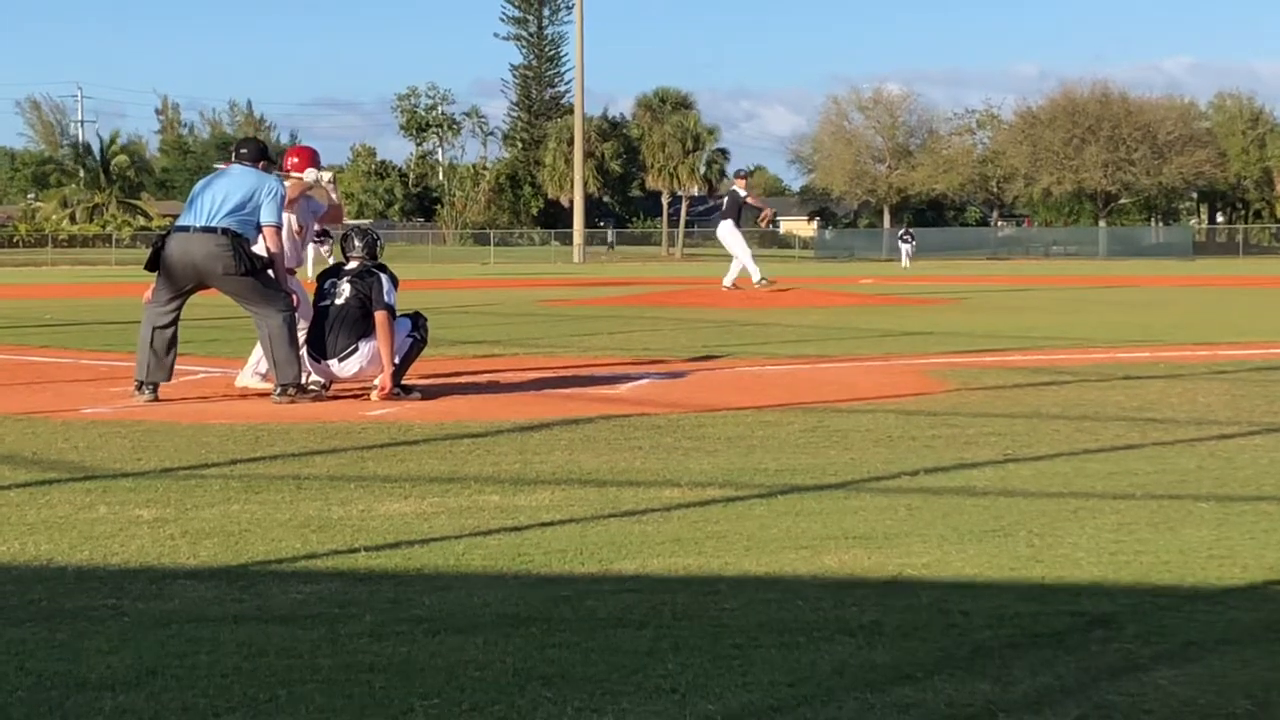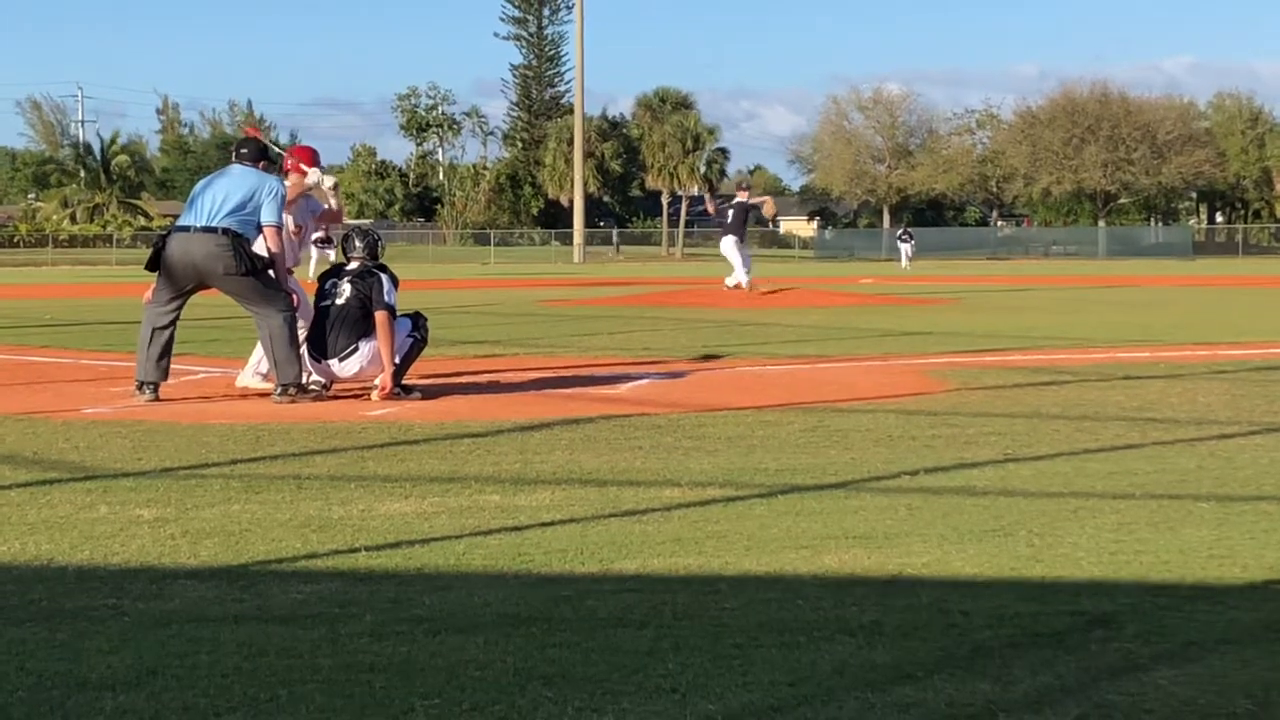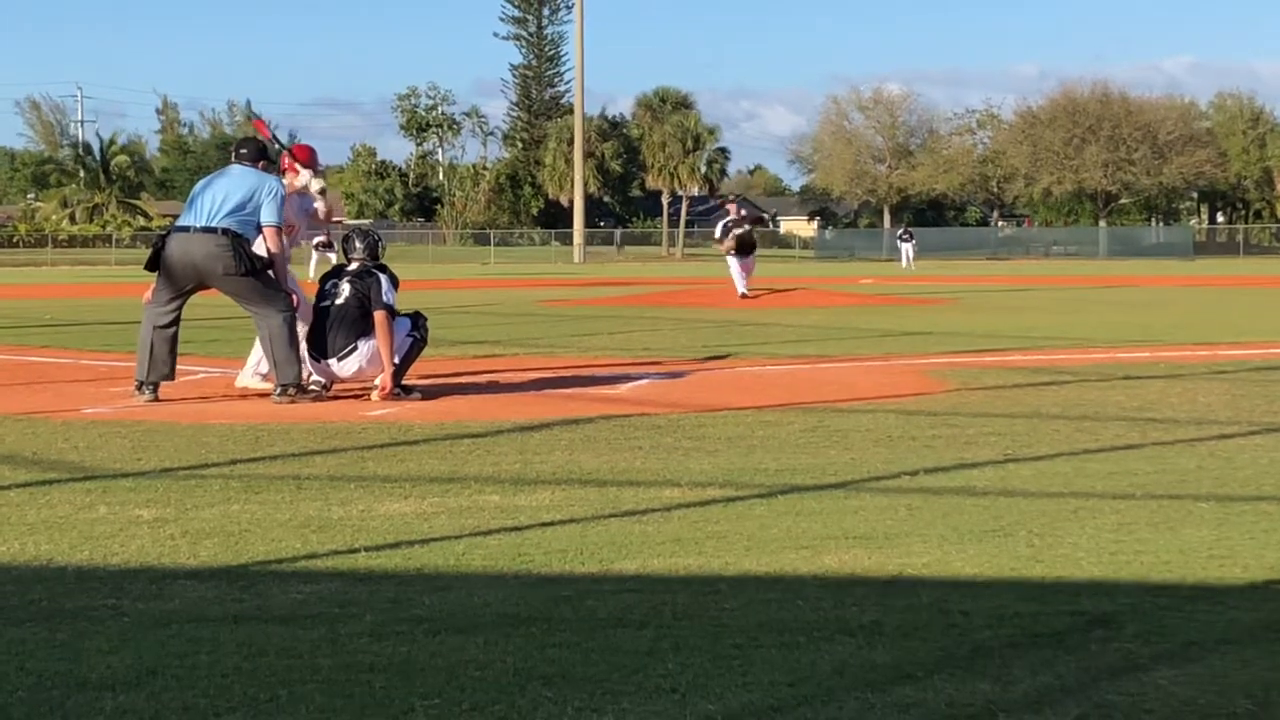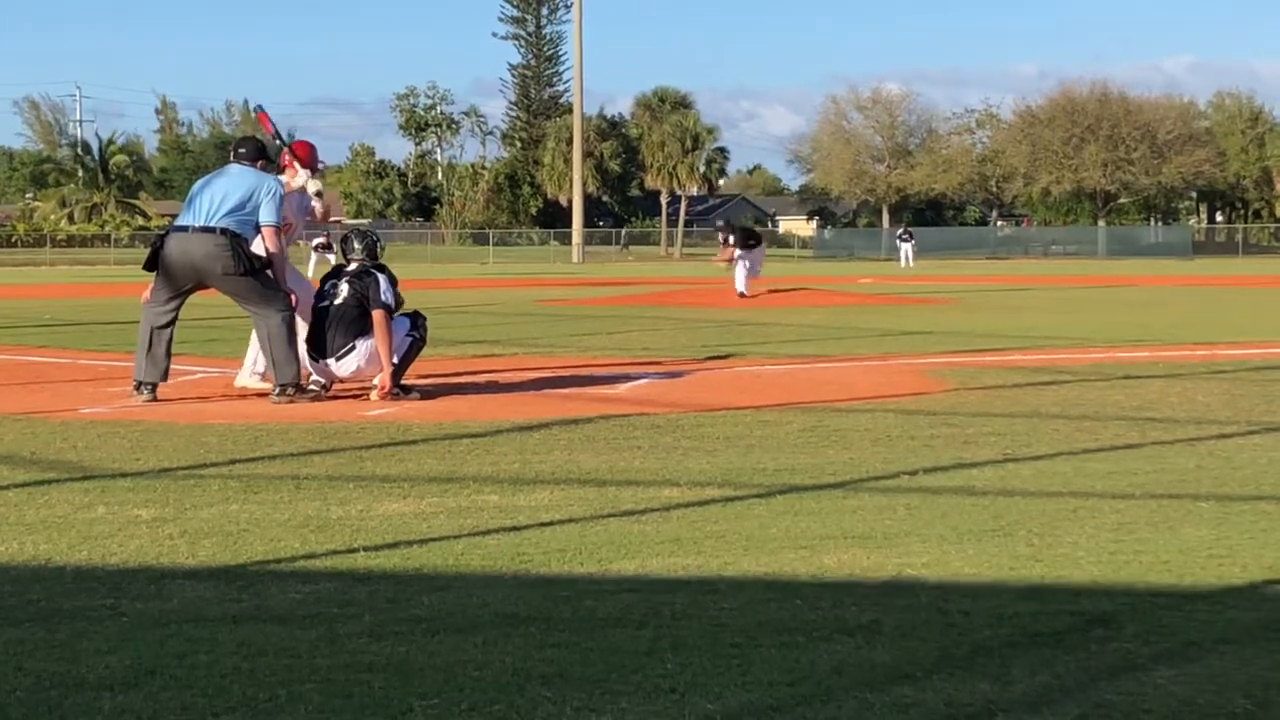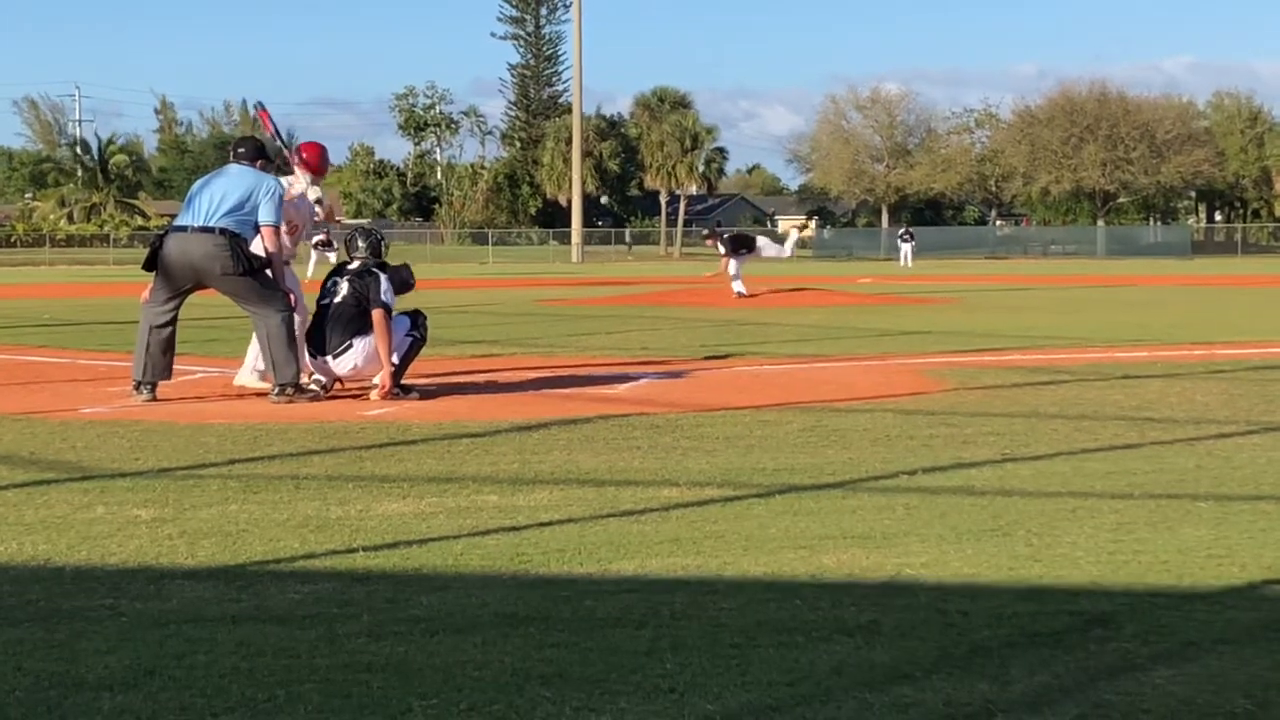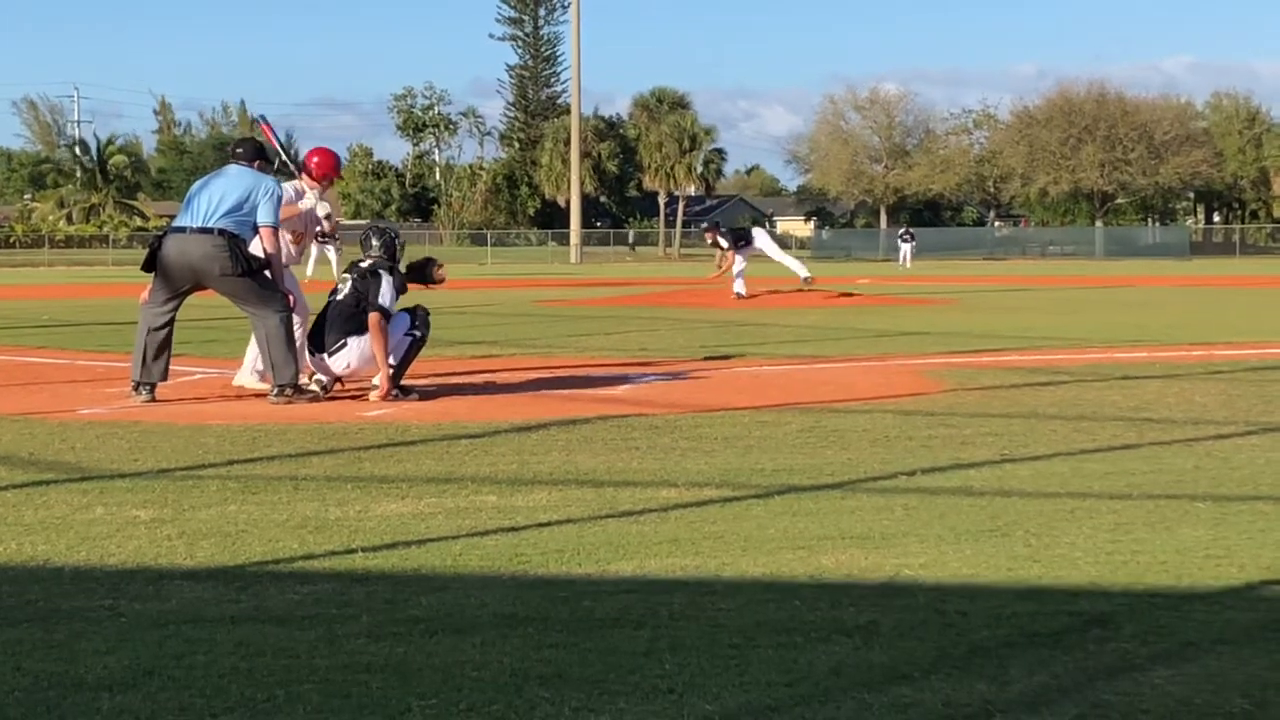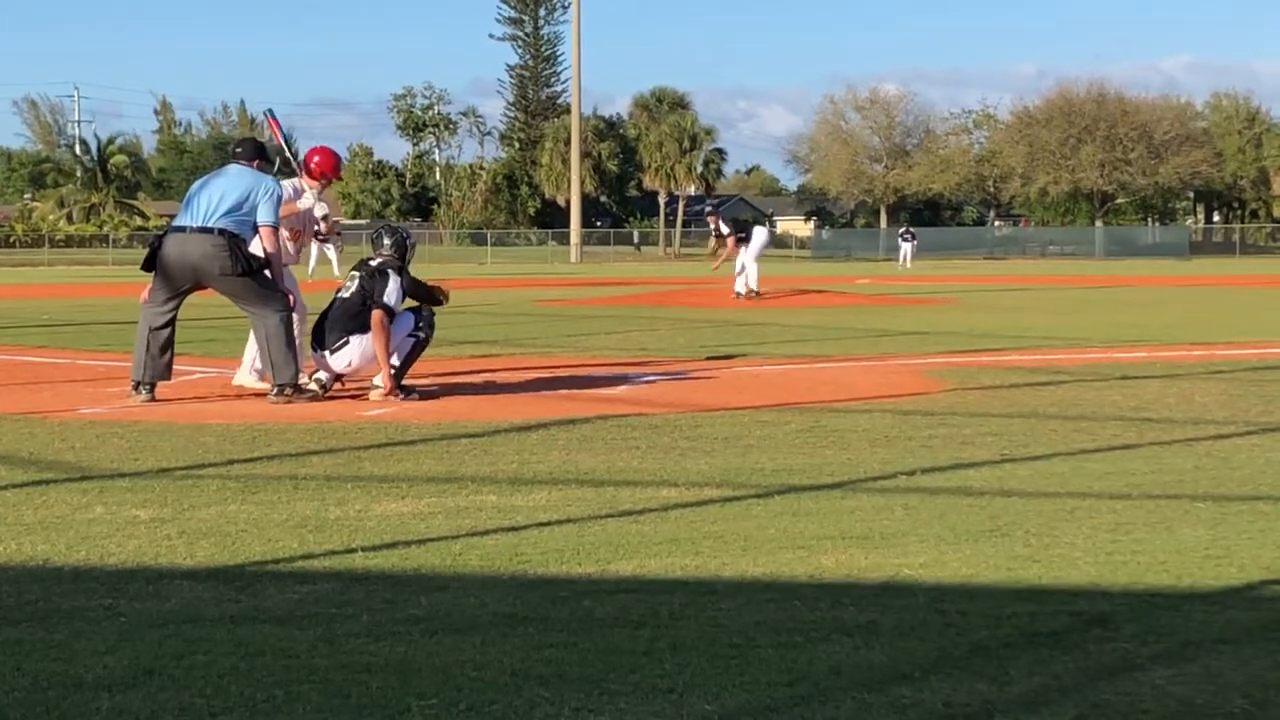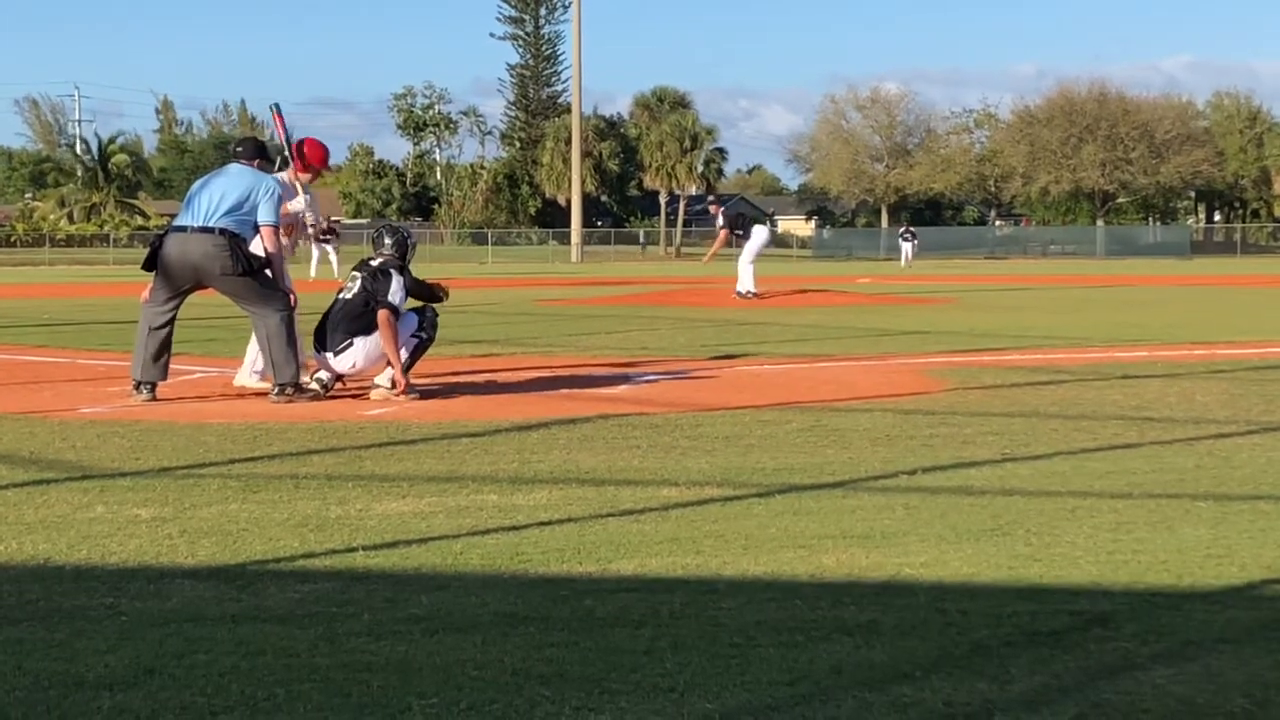
dt=0.2s
person 1, frame 1
left shoulder: (206, 181)
right shoulder: (269, 183)
right elbow: (271, 238)
left wrist: (161, 279)
right wrist: (282, 284)
left hip: (177, 246)
right hip: (220, 249)
left knee: (158, 309)
right knee: (277, 307)
left ankle: (146, 385)
right ankle: (288, 386)
person 1, frame 2
left shoulder: (207, 180)
right shoulder: (269, 183)
right elbow: (272, 238)
left wrist: (161, 279)
right wrist: (283, 285)
left hip: (177, 246)
right hip: (221, 249)
left knee: (158, 308)
right knee: (278, 307)
left ankle: (147, 385)
right ankle: (288, 386)
person 1, frame 3
left shoulder: (207, 181)
right shoulder: (269, 183)
right elbow: (272, 238)
left wrist: (161, 279)
right wrist: (283, 285)
left hip: (177, 246)
right hip: (220, 249)
left knee: (158, 309)
right knee: (278, 307)
left ankle: (146, 385)
right ankle: (288, 386)
person 1, frame 4
left shoulder: (205, 180)
right shoulder: (268, 183)
right elbow: (270, 239)
left wrist: (159, 279)
right wrist: (281, 285)
left hip: (176, 246)
right hip: (219, 248)
left knee: (157, 309)
right knee: (276, 307)
left ankle: (145, 385)
right ankle: (286, 386)
person 1, frame 5
left shoulder: (205, 180)
right shoulder: (267, 182)
right elbow: (270, 238)
left wrist: (158, 279)
right wrist: (281, 285)
left hip: (175, 246)
right hip: (218, 249)
left knee: (156, 309)
right knee: (275, 307)
left ankle: (144, 385)
right ankle: (286, 386)
person 1, frame 6
left shoulder: (204, 181)
right shoulder: (266, 183)
right elbow: (268, 239)
left wrist: (157, 280)
right wrist: (280, 286)
left hip: (173, 247)
right hip: (217, 250)
left knee: (154, 309)
right knee: (274, 307)
left ankle: (143, 386)
right ankle: (284, 387)
person 1, frame 7
left shoulder: (204, 180)
right shoulder: (266, 183)
right elbow: (269, 238)
left wrist: (157, 279)
right wrist: (280, 285)
left hip: (174, 247)
right hip: (217, 249)
left knee: (155, 309)
right knee: (274, 307)
left ankle: (143, 385)
right ankle: (284, 385)
person 1, frame 8
left shoulder: (205, 180)
right shoulder: (266, 183)
right elbow: (269, 238)
left wrist: (158, 278)
right wrist: (281, 284)
left hip: (175, 246)
right hip: (218, 249)
left knee: (156, 308)
right knee: (275, 307)
left ankle: (144, 384)
right ankle: (286, 385)
person 2, frame 1
left shoulder: (309, 201)
right elbow: (286, 199)
left wrist: (330, 189)
right wrist: (308, 181)
left hip: (287, 273)
left knee: (304, 321)
left ankle: (301, 372)
right ankle: (251, 375)
person 2, frame 2
left shoulder: (307, 200)
left elbow: (335, 217)
right elbow: (283, 200)
left wrist: (332, 193)
right wrist: (309, 182)
left hip: (284, 272)
left knee: (305, 320)
left ankle: (301, 371)
right ankle: (252, 374)
person 2, frame 3
left shoulder: (303, 198)
left elbow: (324, 218)
left wrist: (320, 196)
right wrist: (297, 184)
left knee: (304, 314)
left ankle: (303, 369)
right ankle: (252, 375)
person 2, frame 4
left shoulder: (302, 194)
left elbow: (323, 217)
left wrist: (319, 197)
right wrist: (294, 184)
left knee: (310, 301)
right ankle: (250, 375)
person 2, frame 5
left shoulder: (308, 193)
right shoulder: (281, 185)
left elbow: (326, 219)
left wrist: (319, 202)
right wrist: (293, 191)
left hip: (282, 262)
right hip: (261, 260)
left knee: (298, 313)
left ankle: (295, 370)
right ankle: (250, 373)
person 2, frame 6
left shoulder: (316, 199)
right shoulder: (288, 191)
left elbow: (330, 232)
left wrist: (327, 217)
right wrist: (301, 206)
left hip: (282, 266)
left knee: (300, 314)
left ankle: (294, 371)
right ankle: (250, 373)
person 2, frame 7
left shoulder: (313, 198)
right shoulder: (286, 189)
right wrist: (299, 205)
left hip: (281, 265)
left knee: (297, 313)
left ankle: (293, 370)
right ankle: (249, 372)
person 2, frame 8
left shoulder: (303, 193)
right shoulder: (274, 184)
left elbow: (310, 231)
left wrist: (312, 222)
right wrist: (290, 208)
right hip: (259, 257)
left ankle: (296, 367)
right ankle: (250, 373)
person 3, frame 1
left shoulder: (327, 276)
right shoulder: (377, 277)
right elbow: (383, 321)
right wrist: (389, 370)
left hip: (316, 364)
right hip: (351, 362)
right knee: (416, 323)
left ankle: (318, 381)
right ankle: (390, 386)
person 3, frame 2
left shoulder: (329, 276)
right shoulder: (378, 277)
right elbow: (383, 321)
right wrist: (389, 370)
left hip: (316, 364)
right hip: (351, 362)
right knee: (416, 323)
left ankle: (319, 381)
right ankle: (390, 385)
person 3, frame 3
left shoulder: (330, 277)
right shoulder: (377, 276)
right elbow: (382, 320)
right wrist: (389, 370)
left hip: (316, 364)
right hip: (351, 361)
right knee: (416, 323)
left ankle: (320, 381)
right ankle: (390, 385)
person 3, frame 4
left shoulder: (330, 278)
right shoulder: (375, 277)
right elbow: (380, 320)
right wrist: (388, 370)
left hip: (315, 363)
right hip: (349, 361)
right knee: (415, 322)
left ankle: (319, 381)
right ankle: (389, 385)
person 3, frame 5
left shoulder: (335, 274)
right shoulder: (377, 276)
right elbow: (380, 319)
right wrist: (388, 369)
left hip: (316, 361)
right hip: (348, 358)
right knee: (416, 320)
left ankle: (322, 380)
right ankle: (388, 385)
person 3, frame 6
left shoulder: (352, 270)
right shoulder: (383, 276)
right elbow: (375, 322)
right wrist: (385, 373)
left hip: (316, 358)
right hip: (346, 355)
right knee: (418, 317)
left ankle: (322, 380)
right ankle: (388, 386)
person 3, frame 7
left shoulder: (361, 267)
right shoulder: (391, 276)
right elbow: (378, 320)
right wrist: (386, 370)
left hip: (320, 354)
right hip: (348, 354)
right knee: (423, 317)
left ankle: (323, 379)
right ankle: (386, 385)
person 3, frame 8
left shoulder: (362, 267)
right shoulder: (393, 275)
right elbow: (384, 319)
left wrist: (433, 290)
right wrist: (398, 368)
left hip: (321, 355)
right hip: (351, 355)
right knee: (426, 318)
left ankle: (325, 378)
right ankle: (386, 384)
